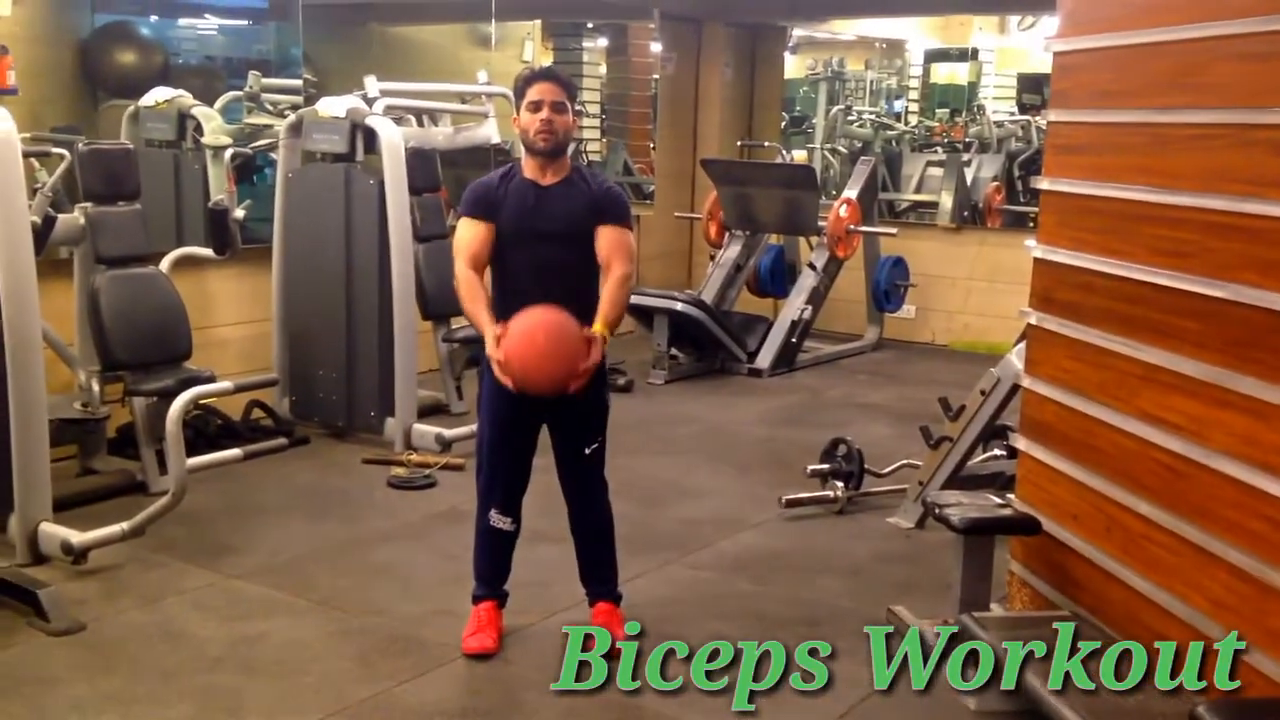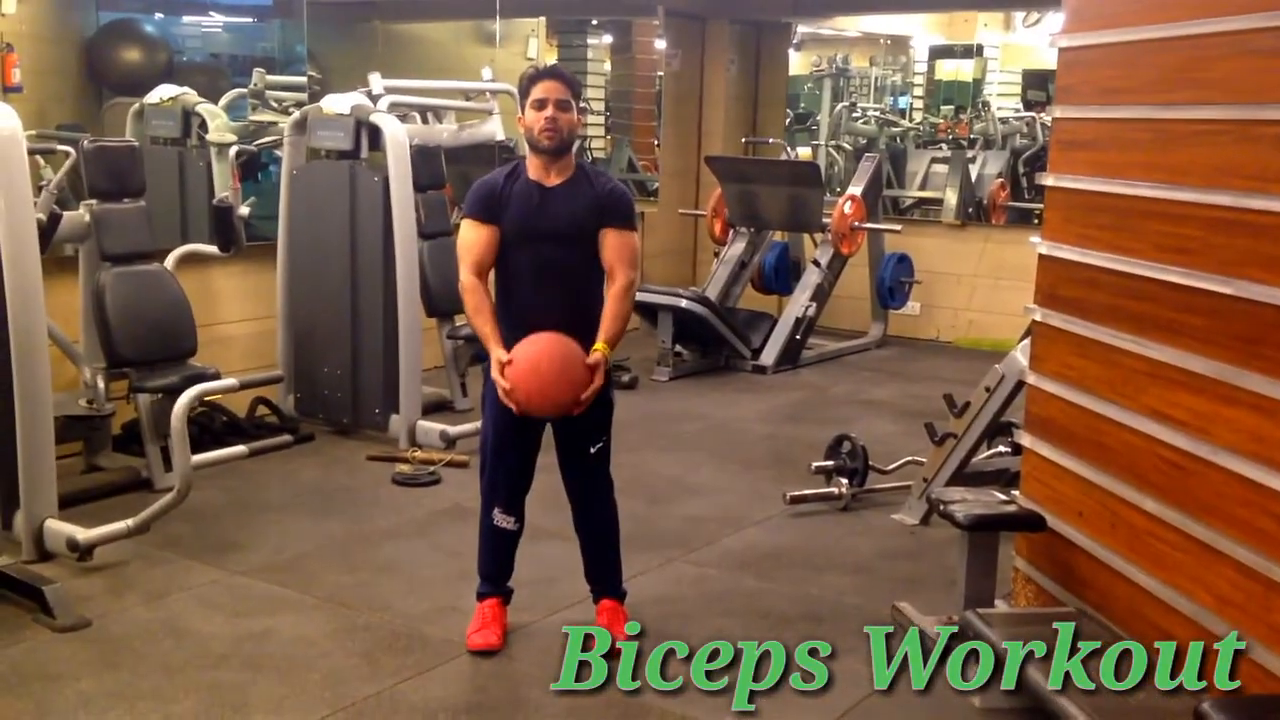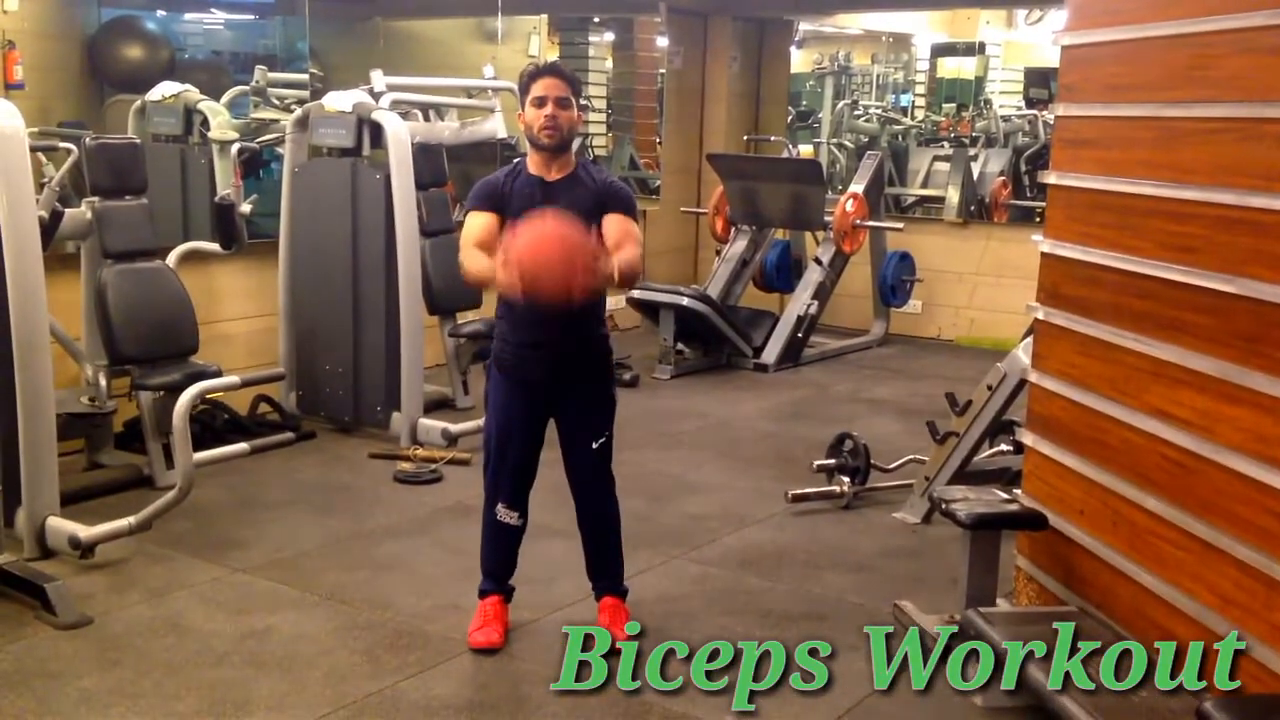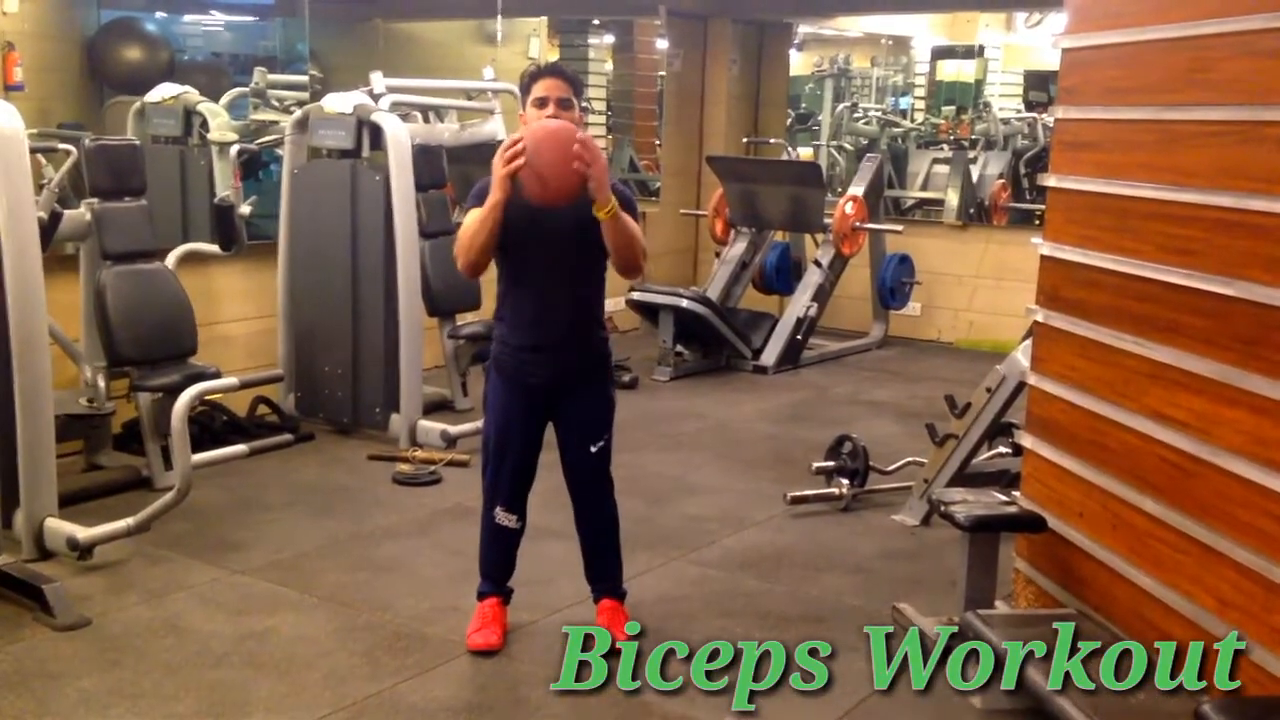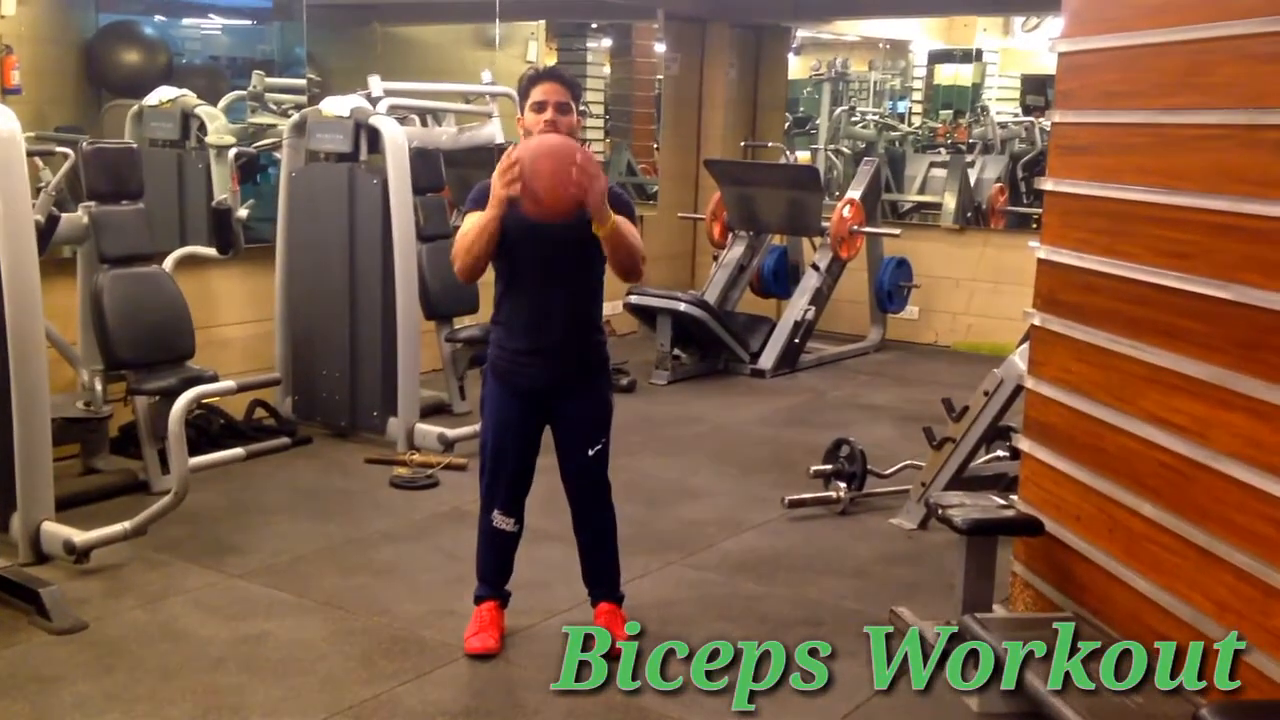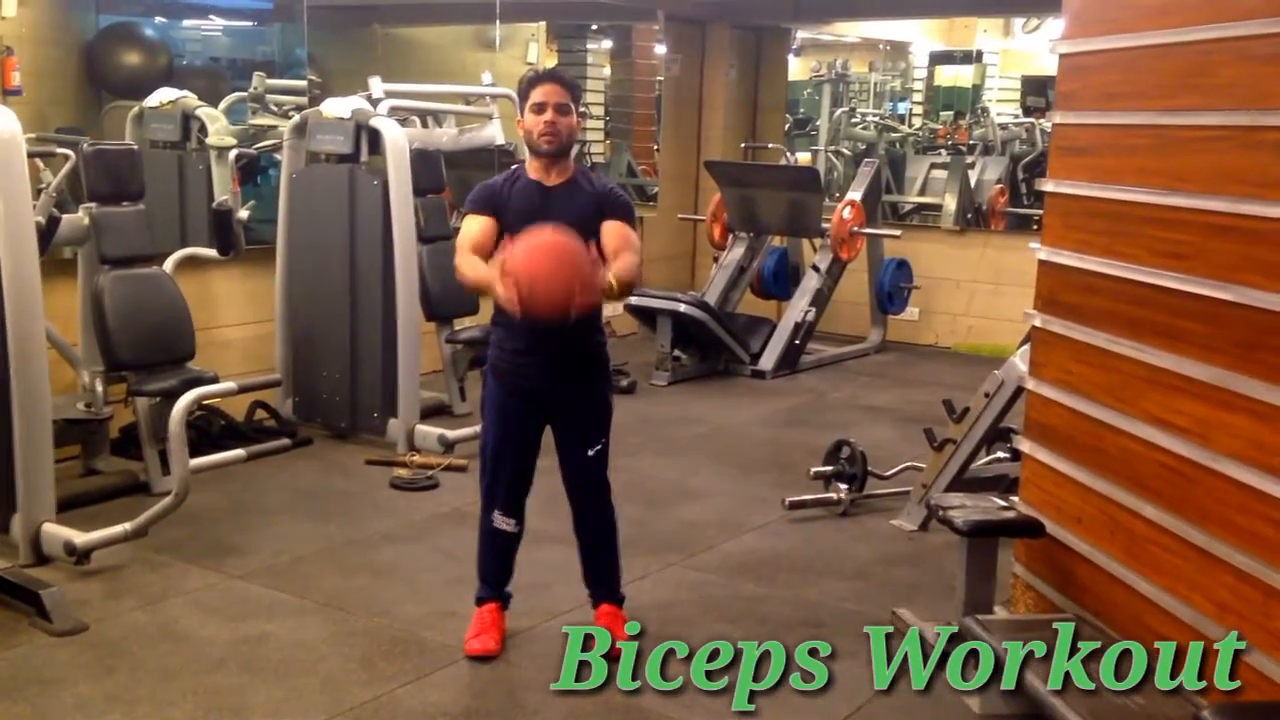
dt=0.4s
person 1, frame 1
left shoulder: (602, 196)
right shoulder: (487, 192)
left elbow: (619, 270)
right elbow: (467, 269)
left wrist: (599, 332)
right wrist: (490, 331)
left hip: (580, 366)
right hip: (507, 364)
left knee: (587, 488)
right knee: (498, 488)
left ankle: (605, 602)
right ankle: (487, 601)
person 1, frame 2
left shoulder: (607, 195)
right shoulder: (491, 192)
left elbow: (623, 278)
right elbow: (471, 276)
left wrist: (602, 353)
right wrist: (495, 351)
left hip: (583, 369)
right hip: (512, 368)
left knee: (592, 488)
right knee: (502, 487)
left ankle: (609, 599)
right ankle: (492, 598)
person 1, frame 3
left shoulder: (606, 190)
right shoulder: (494, 190)
left elbow: (633, 260)
right elbow: (468, 259)
left wrist: (606, 270)
right wrist: (497, 270)
left hip: (586, 364)
right hip: (516, 363)
left knee: (594, 484)
right knee: (505, 484)
left ankle: (611, 597)
right ankle: (493, 596)
person 1, frame 4
left shoulder: (607, 189)
right shoulder: (493, 187)
left elbow: (633, 265)
right elbow: (467, 263)
left wrist: (601, 197)
right wrist: (500, 196)
left hip: (585, 368)
right hip: (514, 366)
left knee: (593, 487)
right knee: (503, 487)
left ankle: (609, 600)
right ankle: (492, 598)
person 1, frame 5
left shoulder: (605, 192)
right shoulder: (491, 190)
left elbow: (634, 267)
right elbow: (463, 266)
left wrist: (599, 214)
right wrist: (498, 208)
left hip: (583, 372)
right hip: (511, 370)
left knee: (591, 491)
right knee: (501, 491)
left ankle: (607, 603)
right ankle: (489, 603)
person 1, frame 6
left shoulder: (605, 197)
right shoulder: (492, 194)
left elbow: (630, 263)
right elbow: (464, 260)
left wrist: (605, 281)
right wrist: (495, 278)
left hip: (583, 370)
right hip: (512, 369)
left knee: (591, 490)
right knee: (502, 491)
left ankle: (607, 604)
right ankle: (490, 603)
